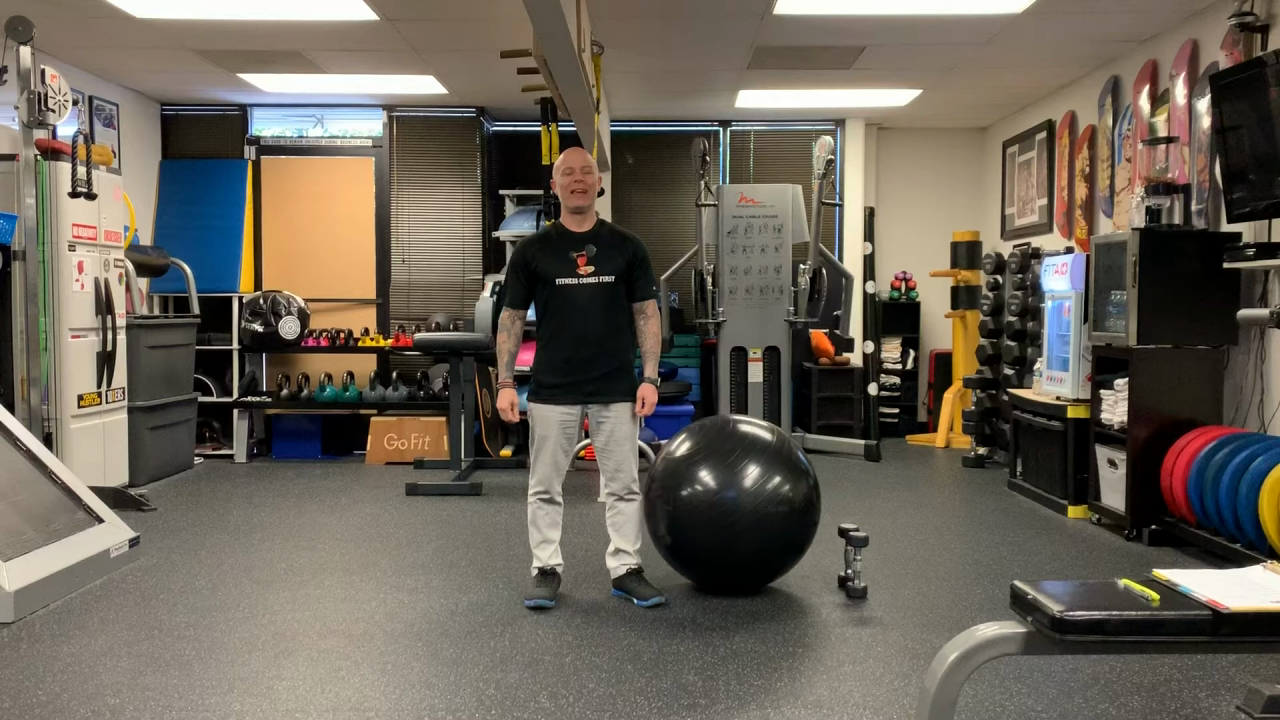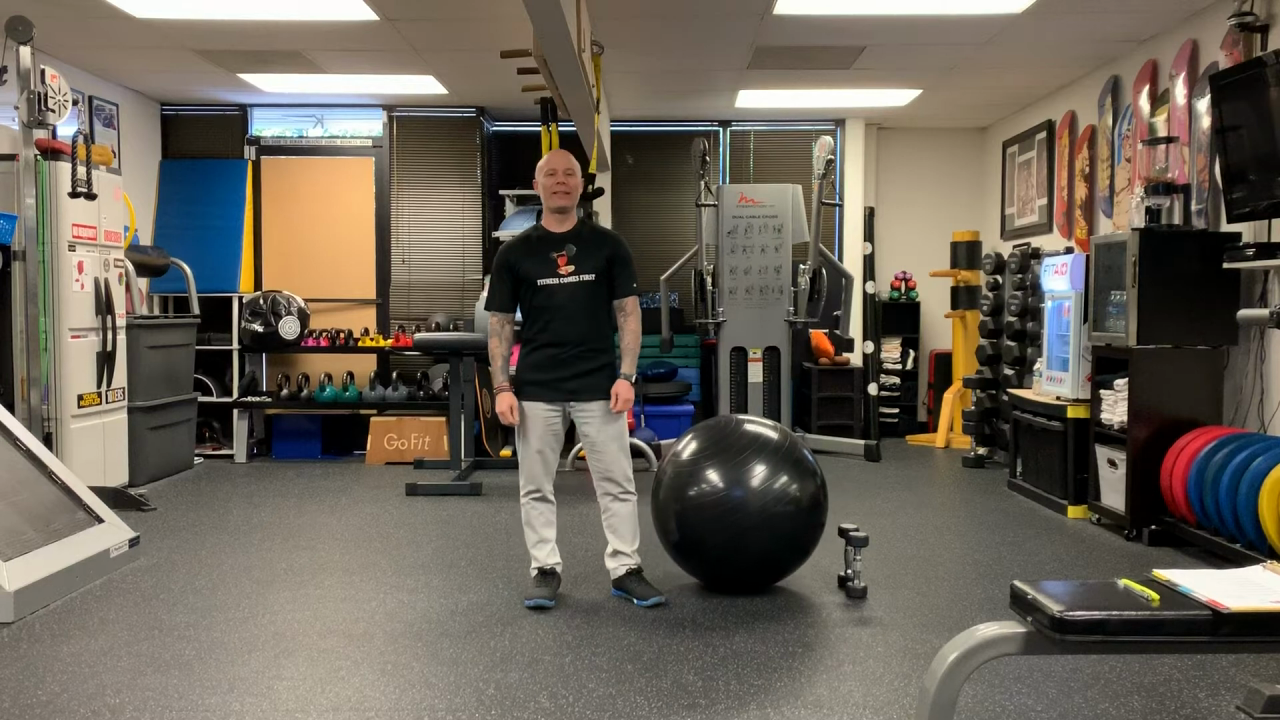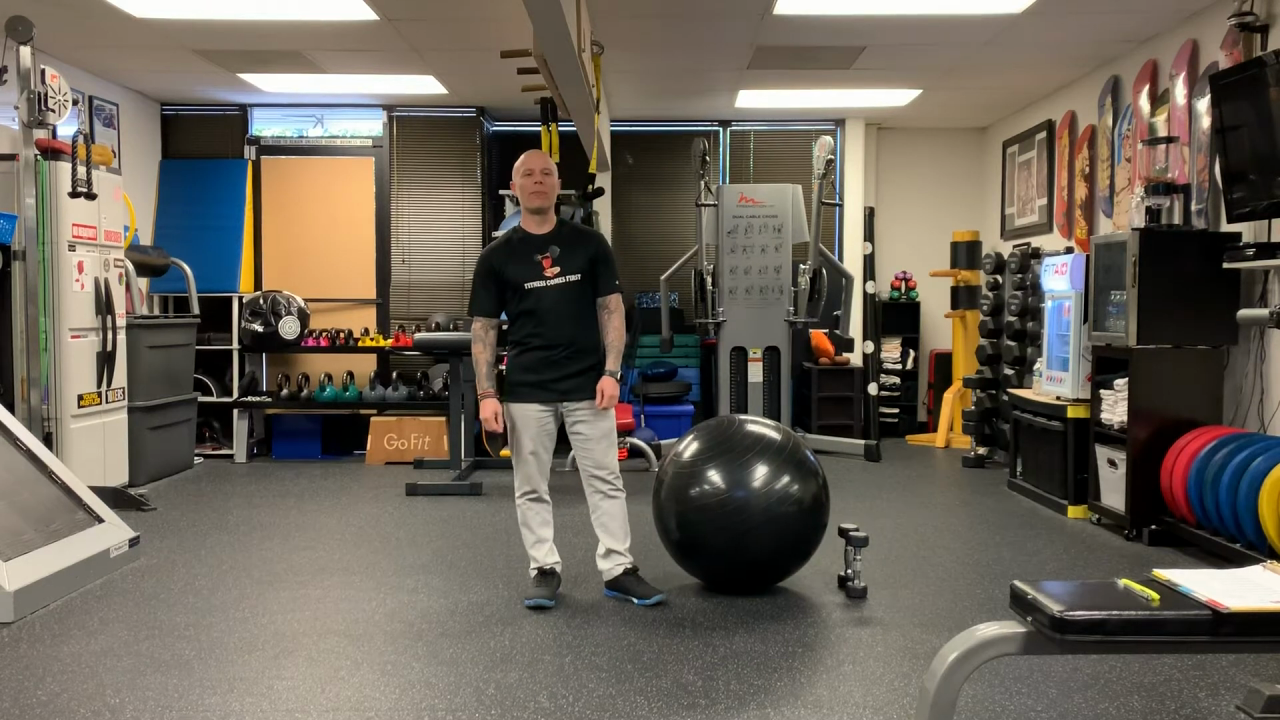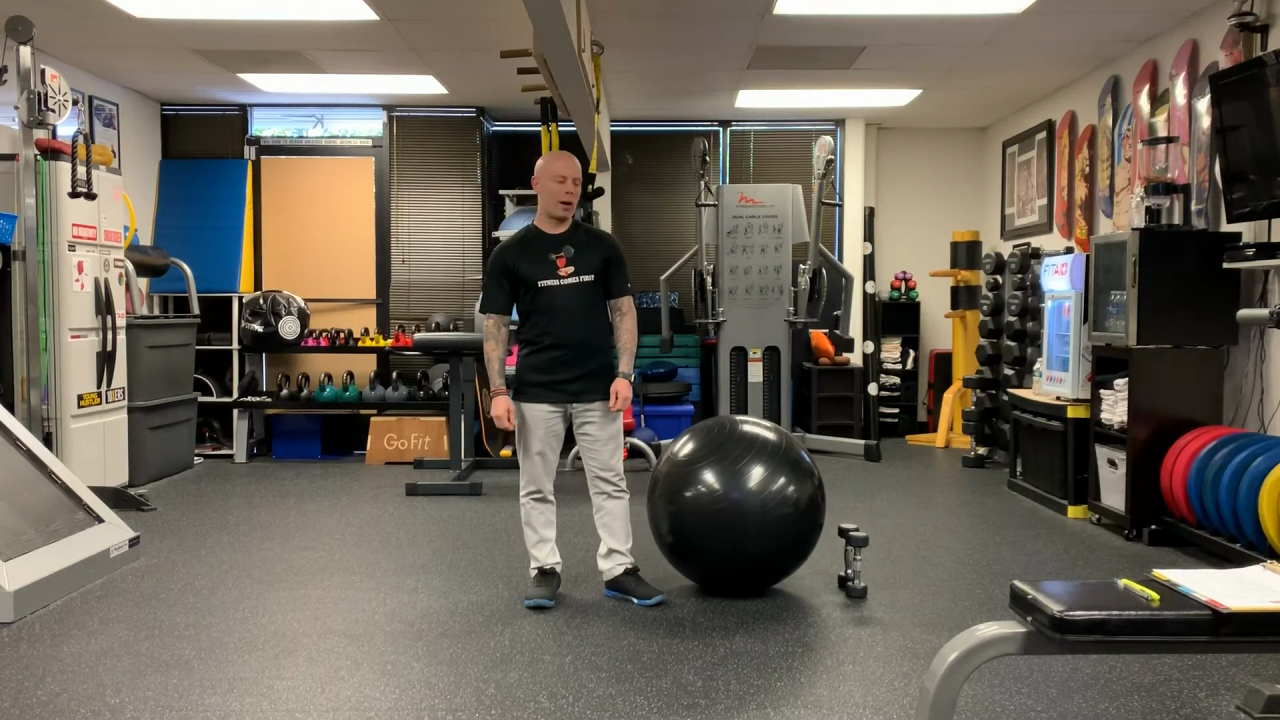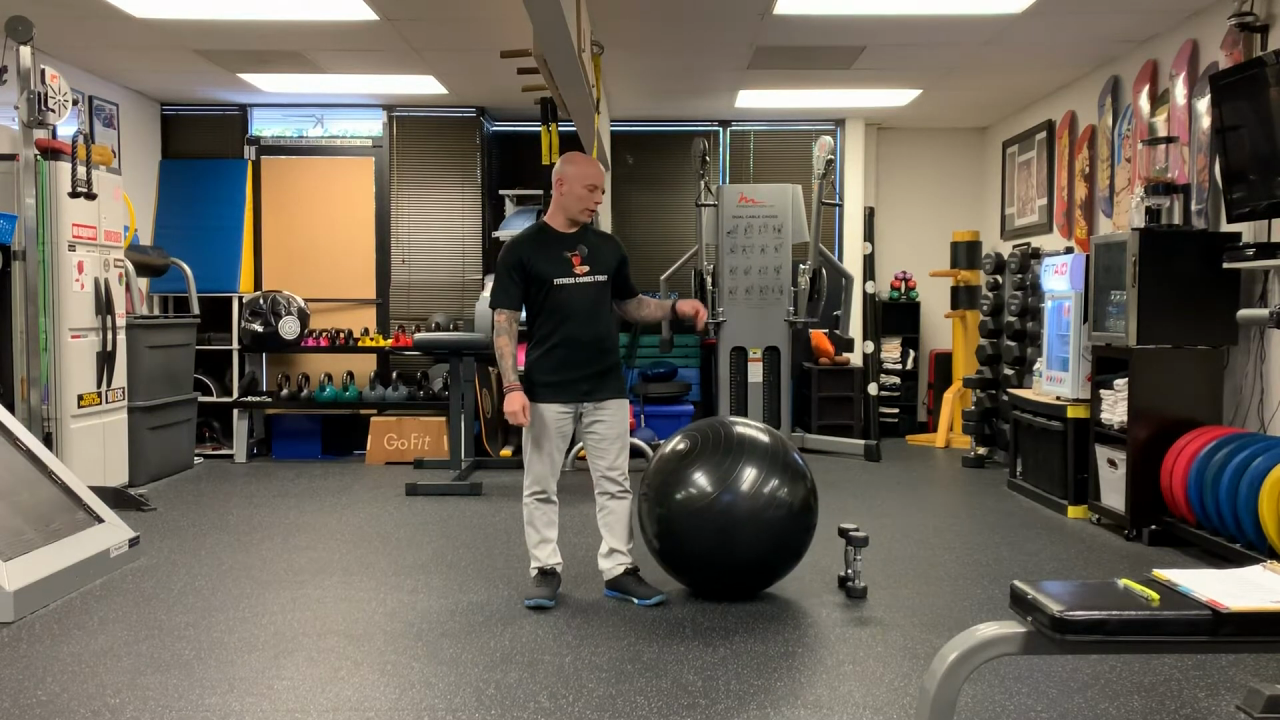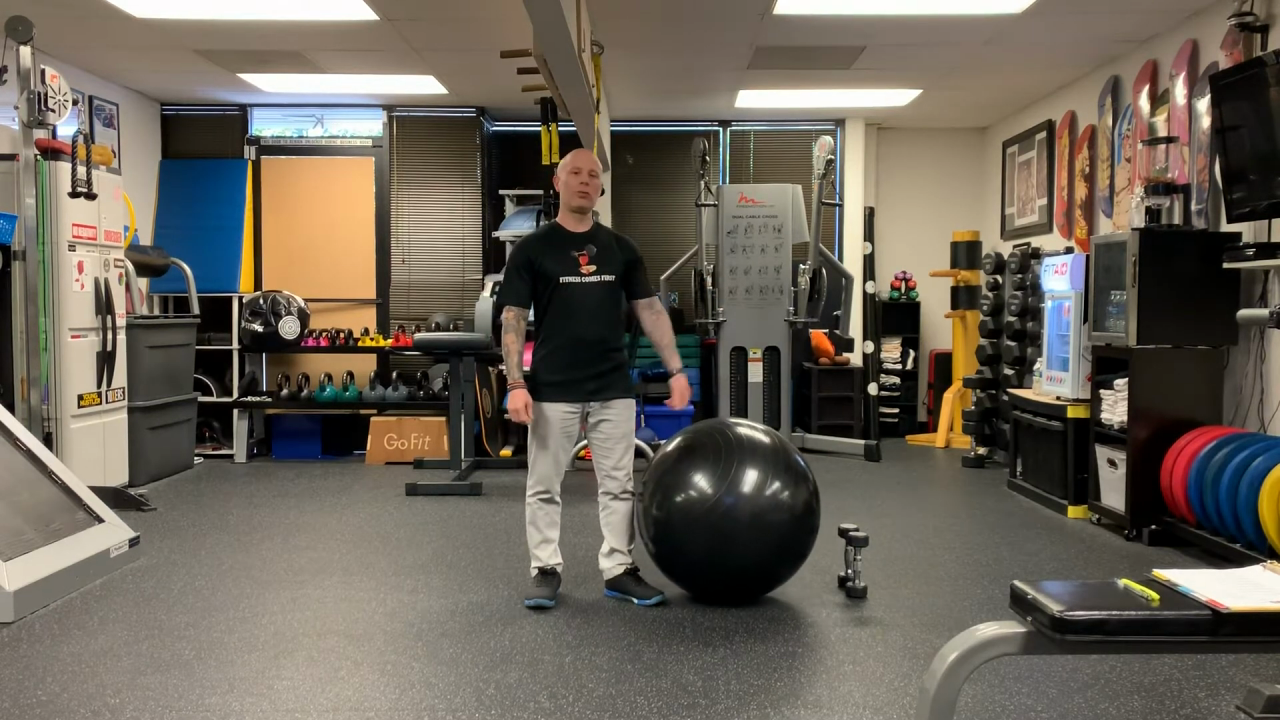
dt=0.7s
person 1, frame 1
left shoulder: (627, 247)
right shoulder: (532, 250)
left elbow: (647, 314)
right elbow: (512, 318)
left wrist: (649, 377)
right wrist: (505, 382)
left hip: (615, 389)
right hip: (552, 390)
left knee: (623, 485)
right knee: (545, 486)
left ankle: (625, 568)
right ankle: (547, 569)
person 1, frame 2
left shoulder: (608, 245)
right shoulder: (515, 252)
left elbow: (628, 312)
right elbow: (500, 322)
left wrist: (626, 375)
right wrist: (501, 386)
left hip: (598, 386)
right hip: (536, 389)
left knee: (617, 483)
right knee: (536, 486)
left ankle: (625, 569)
right ankle: (545, 569)
person 1, frame 3
left shoulder: (589, 243)
right shoulder: (497, 256)
left elbow: (611, 309)
right elbow: (484, 327)
left wrist: (611, 371)
right wrist: (486, 392)
left hip: (587, 386)
right hip: (527, 391)
left knee: (605, 481)
right knee: (531, 487)
left ankle: (618, 569)
right ankle: (544, 569)
person 1, frame 4
left shoulder: (603, 245)
right shoulder: (510, 253)
left elbow: (623, 311)
right elbow: (495, 325)
left wrist: (624, 372)
right wrist: (498, 390)
left hip: (597, 389)
right hip: (536, 391)
left knee: (610, 482)
right knee: (537, 486)
left ankle: (618, 568)
right ankle: (545, 568)
person 1, frame 5
left shoulder: (609, 247)
right shoulder: (521, 250)
left elbow: (631, 305)
right elbow: (505, 322)
left wrist: (675, 307)
right wrist: (512, 386)
left hip: (607, 390)
right hip: (547, 392)
left knee: (614, 484)
right knee: (540, 486)
left ankle: (618, 568)
right ankle: (545, 568)
person 1, frame 6
left shoulder: (621, 249)
right shoulder: (531, 248)
left elbow: (649, 310)
right elbow: (512, 319)
left wrist: (674, 368)
right wrist: (516, 383)
left hip: (613, 391)
right hip: (552, 390)
left knee: (618, 485)
right knee: (544, 486)
left ankle: (618, 569)
right ankle: (545, 569)
